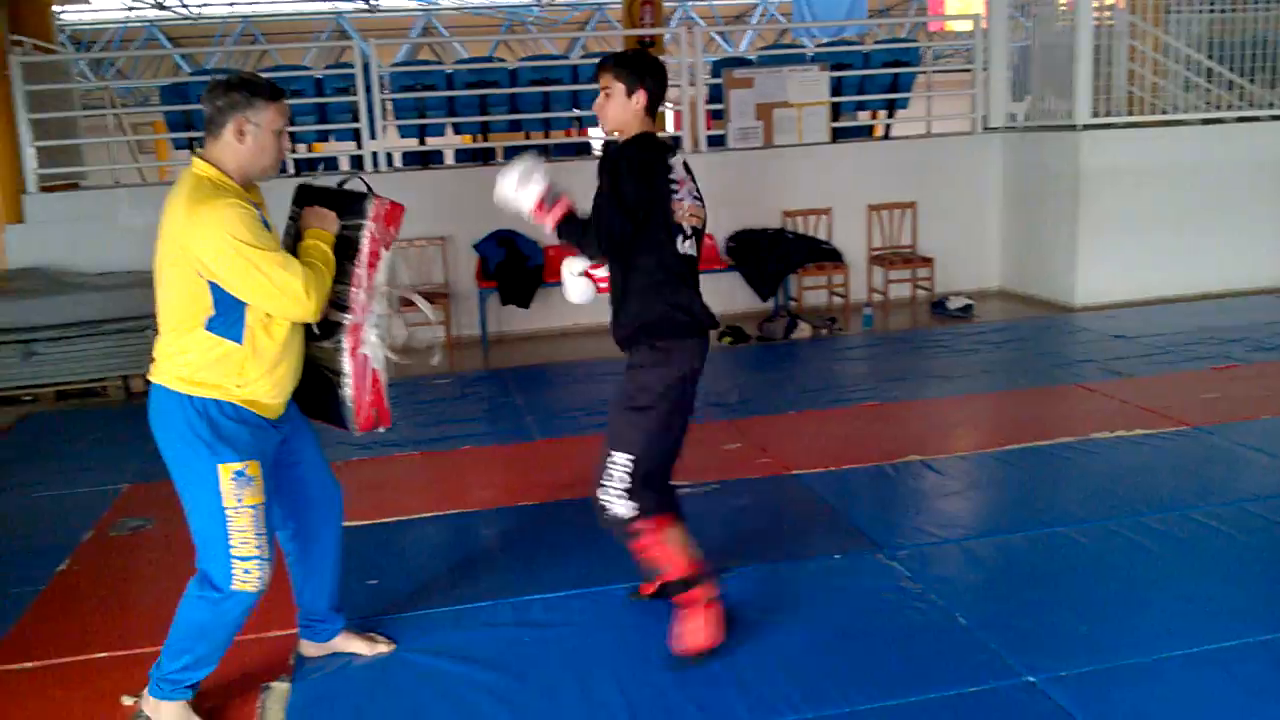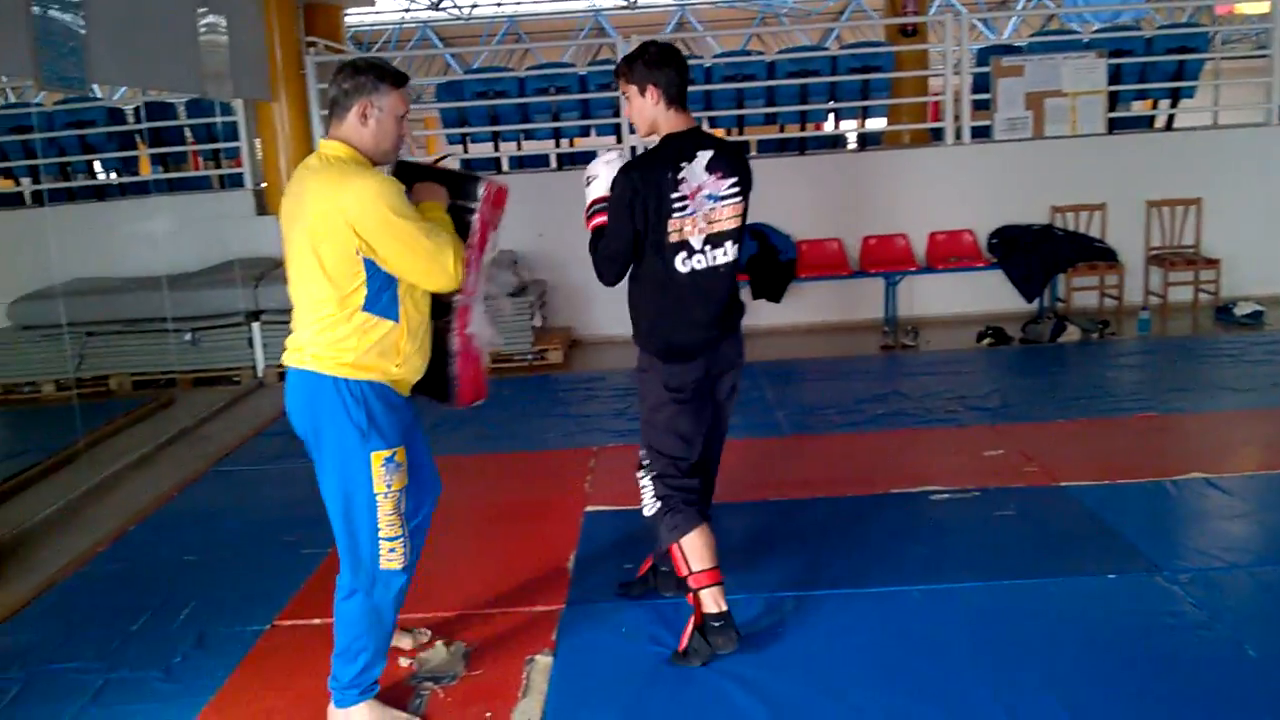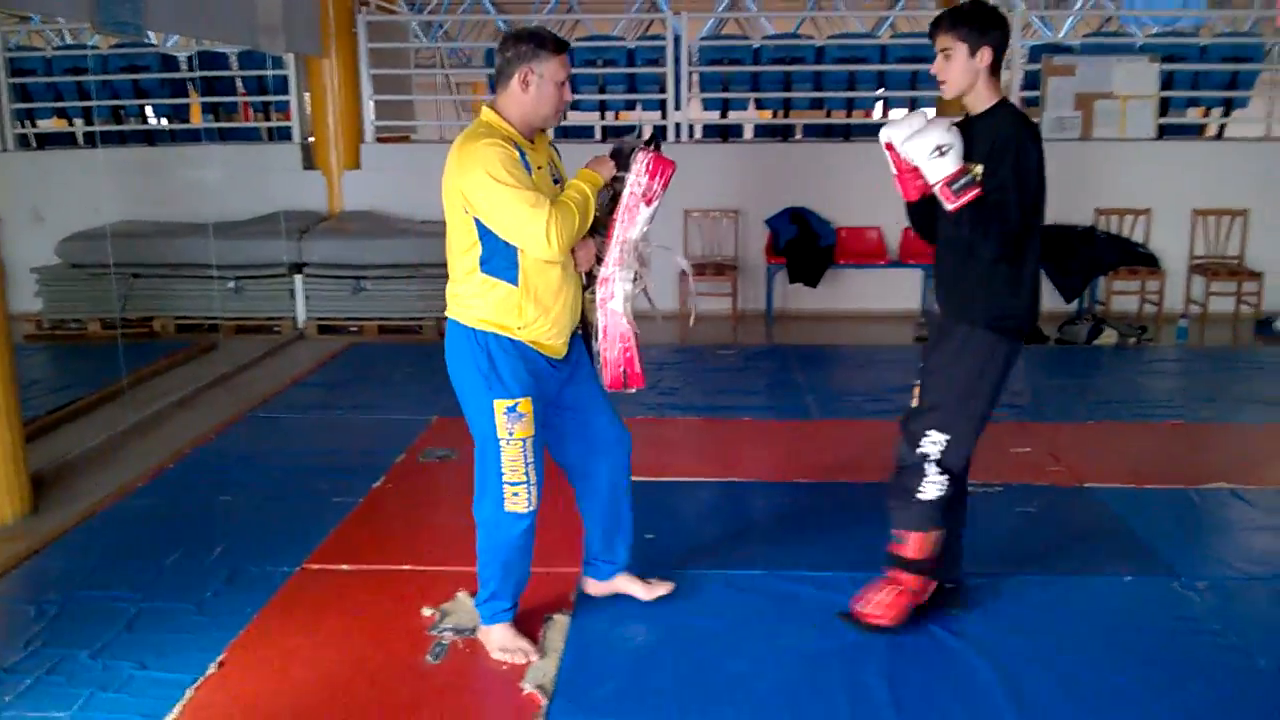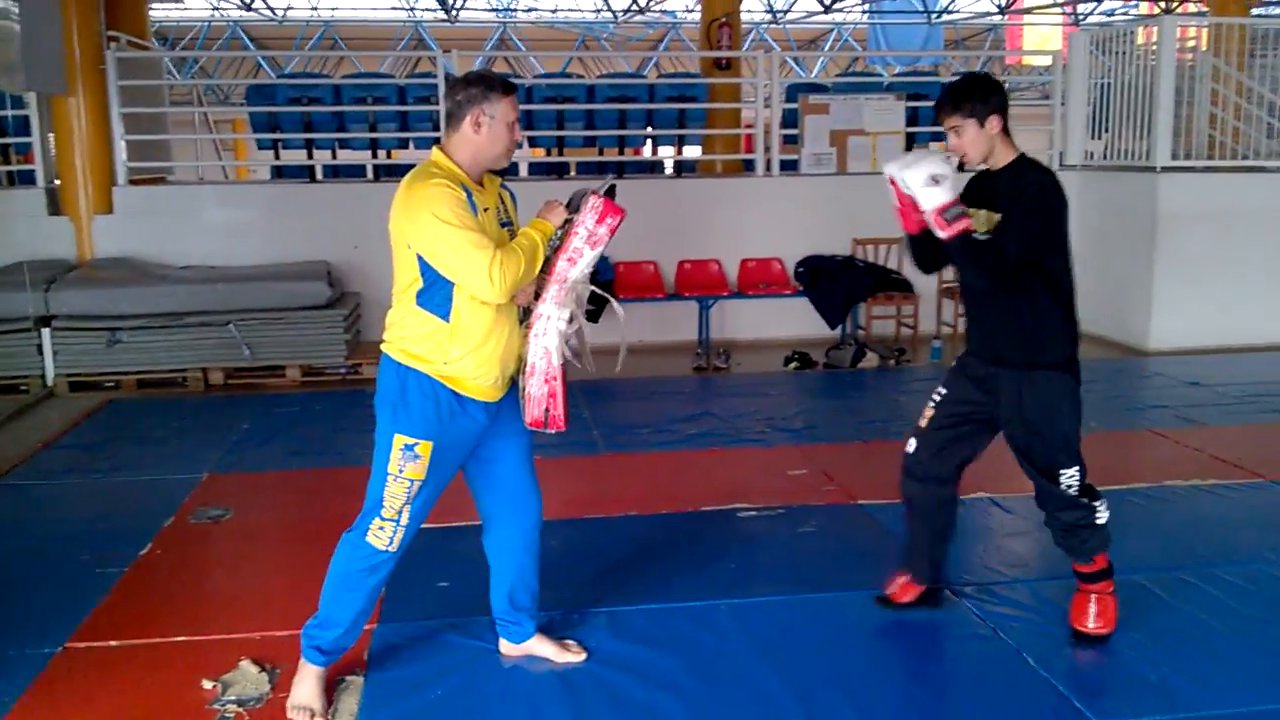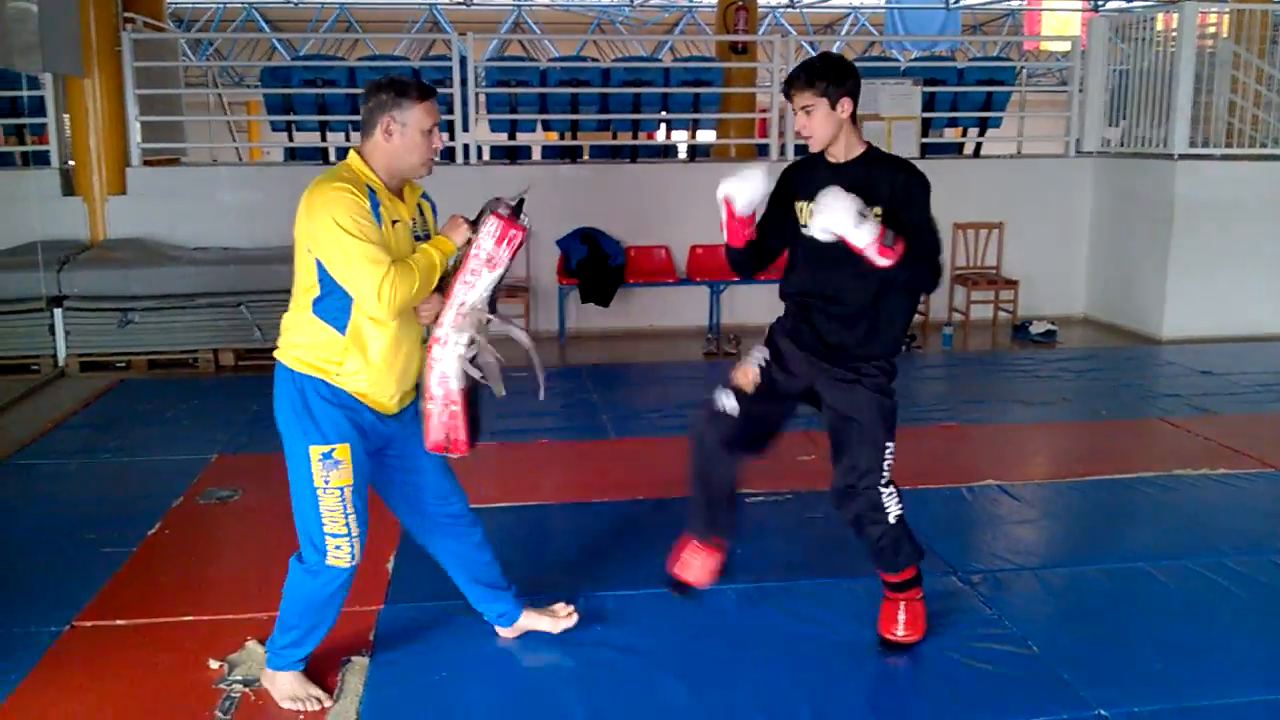
dt=1s
person 1, frame 1
left shoulder: (232, 196)
right shoulder: (213, 213)
right elbow: (302, 297)
left wrist: (310, 240)
right wrist: (320, 237)
left hip: (260, 403)
right hip: (205, 412)
left knee: (316, 509)
right knee: (238, 567)
left ankle: (320, 630)
person 1, frame 2
left shoulder: (311, 177)
right shoulder: (364, 187)
right elbow: (444, 270)
left wrist: (411, 214)
right wrist: (432, 209)
left hip: (348, 382)
right hip: (346, 392)
left knee: (415, 494)
right knee: (376, 545)
left ankle: (373, 626)
person 1, frame 3
left shoulder: (537, 145)
right shoulder: (481, 153)
right elbow: (547, 234)
left wrist: (584, 245)
right wrist: (589, 180)
left hip: (553, 341)
right hip: (494, 347)
left knee: (605, 450)
right knee: (512, 489)
left ankle: (606, 571)
right ankle: (494, 616)
person 1, frame 4
left shoulder: (493, 189)
right shoulder: (429, 194)
right elbow: (494, 277)
left wrist: (537, 278)
right wrist: (542, 227)
left hip: (491, 387)
right hip: (426, 388)
left knee: (517, 513)
right knee: (384, 530)
left ankle: (518, 633)
right ankle: (315, 659)
person 1, frame 5
left shoulder: (412, 200)
right shoulder: (333, 199)
left elbow: (421, 289)
right elbow: (383, 292)
left wrist: (435, 301)
right wrist: (445, 242)
left hip: (393, 396)
right hip: (322, 396)
left knee: (442, 509)
right knee: (334, 548)
left ankle: (506, 613)
right ankle: (282, 662)
person 2, frame 1
left shoulder: (628, 159)
right shoulder: (671, 162)
left elbow: (609, 239)
left wrist: (541, 203)
right wrist: (598, 277)
left hip: (664, 346)
right hip: (675, 337)
left knee: (623, 492)
right knee: (649, 475)
left ankle: (700, 599)
right ankle: (678, 575)
person 2, frame 2
left shoulder: (639, 176)
right shoulder: (732, 160)
left elbow: (608, 267)
left wrist: (599, 200)
left hip: (671, 349)
right hip: (722, 341)
left knee: (667, 479)
right knee: (693, 462)
left ankle: (713, 617)
right ankle: (667, 562)
person 2, frame 3
left shoulder: (1014, 138)
right shoulder: (963, 132)
left elbow: (994, 240)
left wrist: (947, 181)
right wrist: (914, 182)
left hip: (989, 321)
right hip: (956, 314)
left knee: (931, 448)
right knee: (927, 439)
left ankle: (907, 578)
right ankle: (938, 576)
person 2, frame 4
left shoulder: (1036, 188)
right shoulder: (977, 188)
left elbow: (990, 272)
right elbow: (930, 260)
left wrist: (944, 213)
right wrist: (915, 214)
left hip: (1039, 367)
right hip: (982, 361)
left knee: (1060, 484)
right knee: (924, 462)
left ankle: (1096, 582)
right ankle: (920, 576)
person 2, frame 5
left shoulder: (900, 180)
right shoulder: (795, 179)
left elbow: (922, 277)
right elbow: (748, 264)
left wrist: (877, 244)
right wrist: (738, 222)
left hip: (863, 364)
right hip: (797, 341)
left knee: (866, 491)
right knee: (720, 430)
left ankle: (904, 590)
right ankle: (707, 539)
